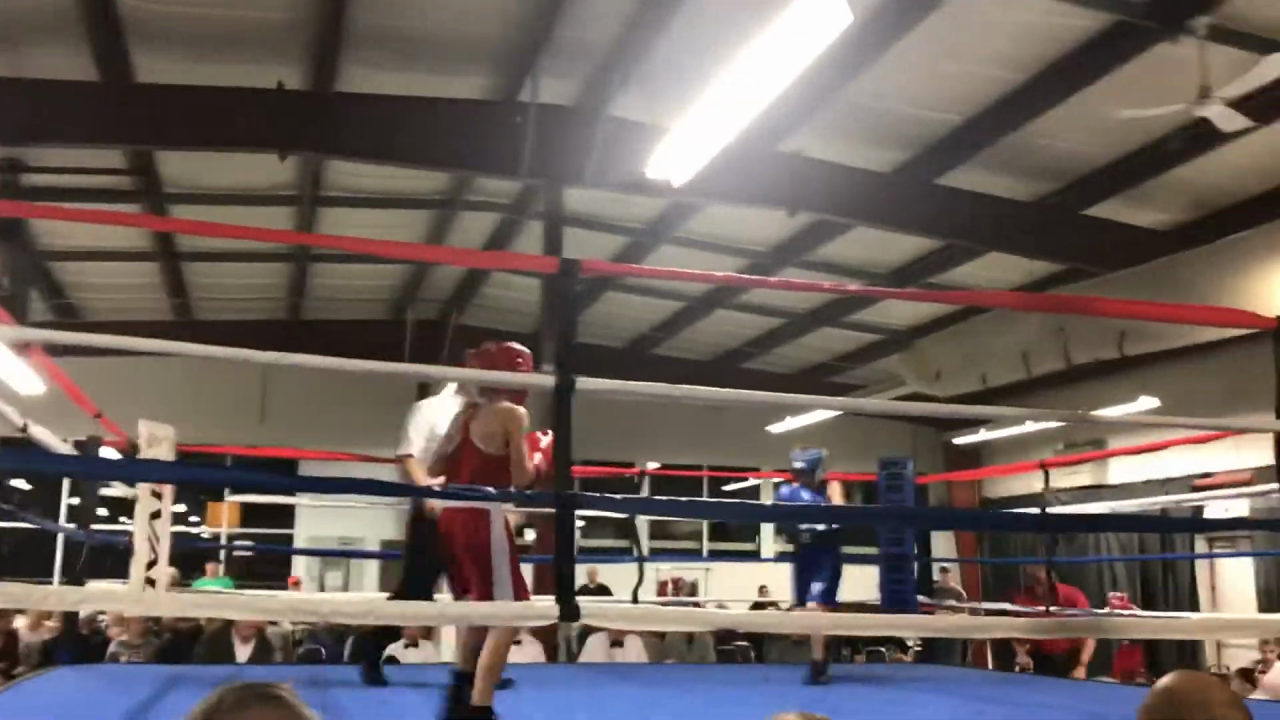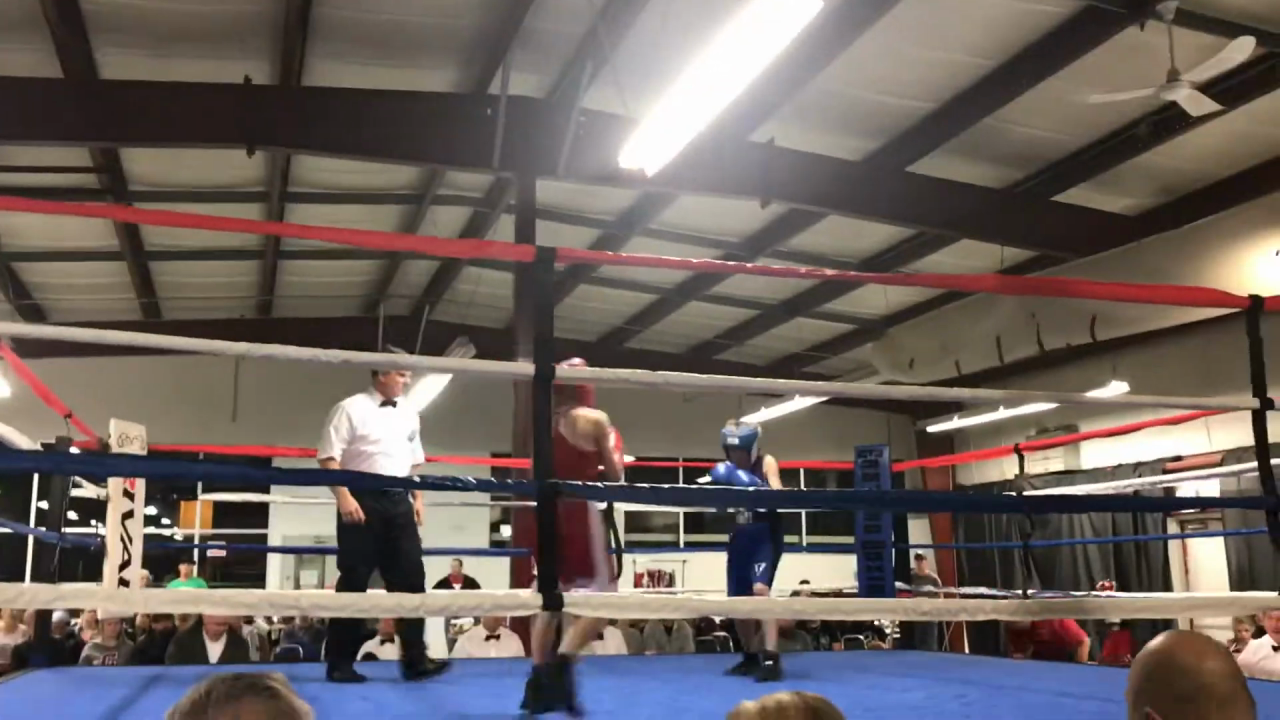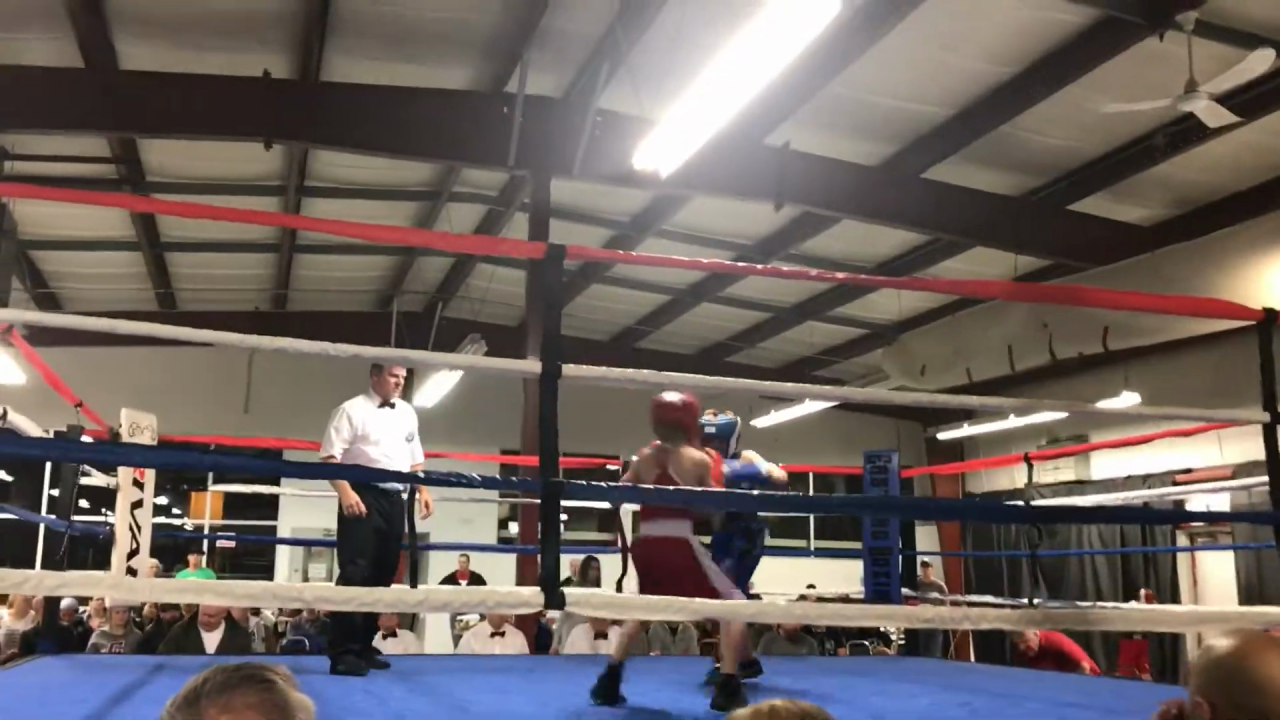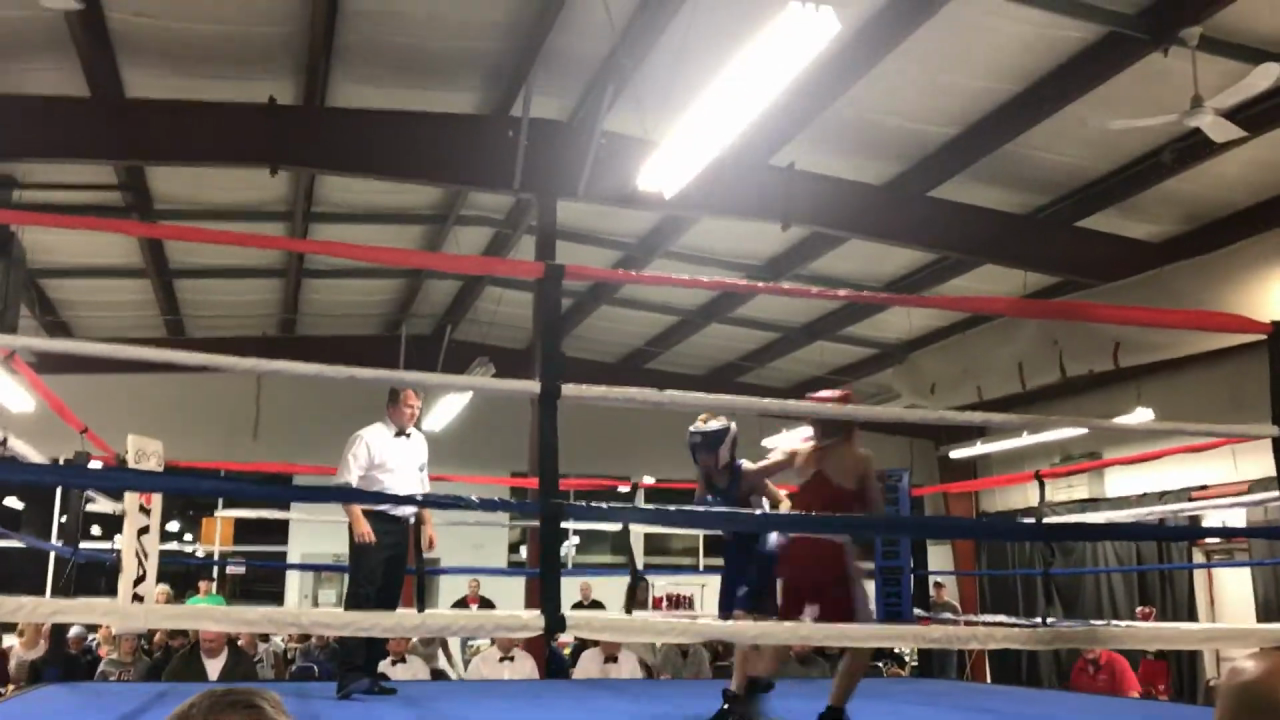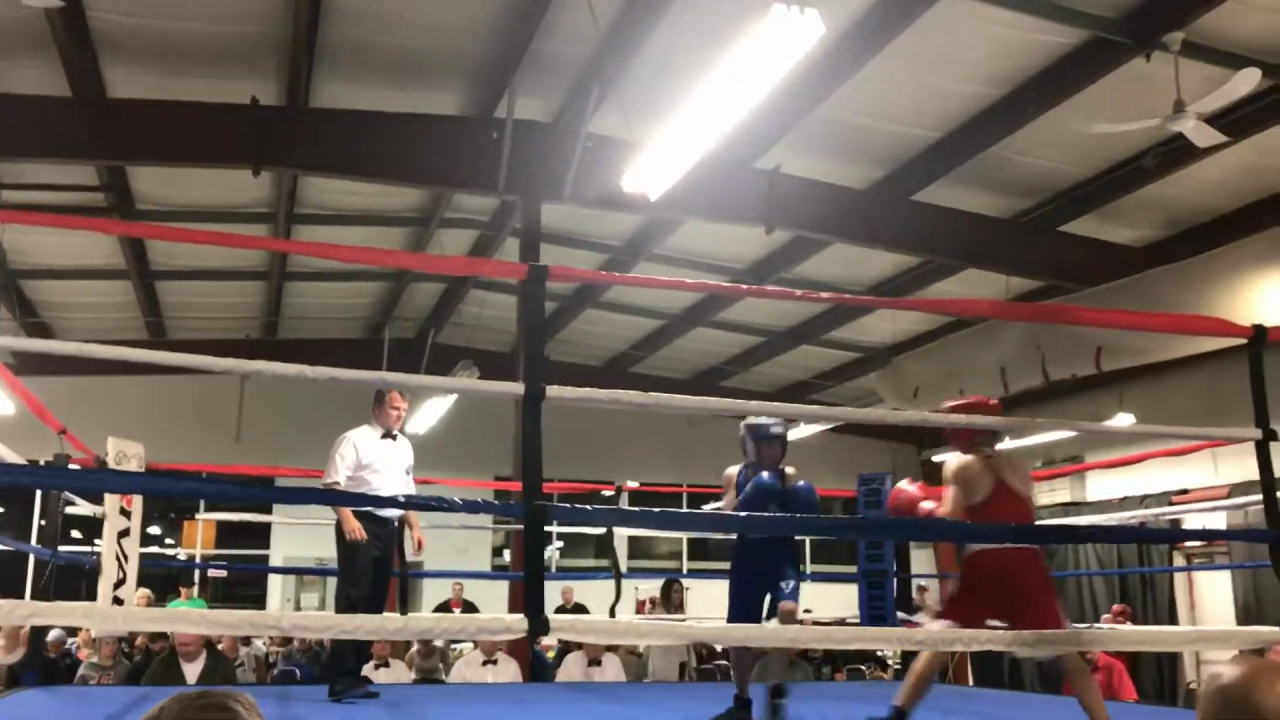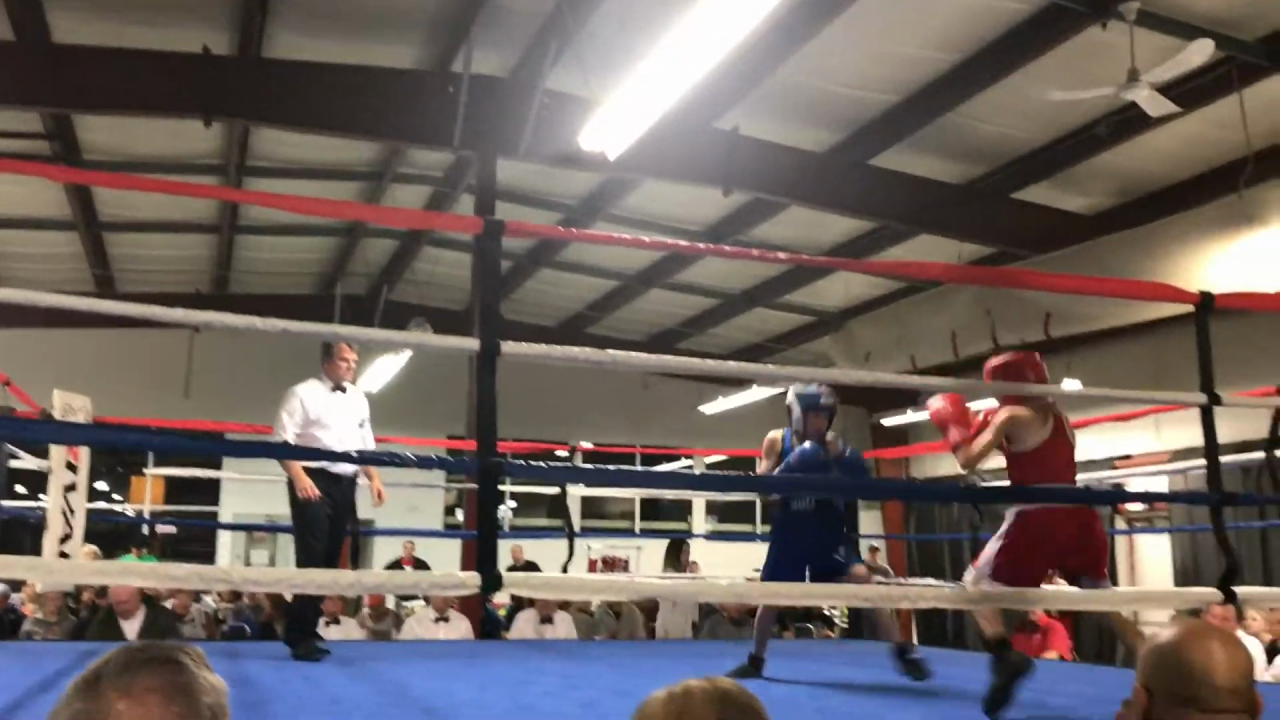
dt=0.4s
person 1, frame 1
left shoulder: (465, 414)
right shoulder: (512, 415)
left elbow: (433, 467)
right elbow: (521, 478)
right wrist: (542, 456)
left hip: (453, 515)
right hip: (483, 516)
left ankle: (461, 689)
person 1, frame 2
right shoulder: (597, 420)
right elbow: (615, 475)
right wrist: (613, 454)
right hip: (580, 511)
left ankle: (538, 679)
right ankle: (560, 663)
person 1, frame 3
left shoulder: (647, 456)
right shoulder: (699, 459)
right wrist: (711, 471)
left hip: (646, 544)
right hip: (679, 544)
left ankle: (609, 680)
right ankle: (728, 686)
person 1, frame 4
left shoulder: (802, 453)
right shoulder: (860, 459)
right elbow: (877, 510)
left hip: (797, 546)
right hip: (834, 550)
left knee: (790, 626)
left ankle: (755, 689)
person 1, frame 5
left shoulder: (961, 466)
right shoulder: (1017, 469)
left elbow: (950, 518)
left wrist: (921, 506)
left hip: (984, 560)
right hip: (1026, 558)
right knee: (1064, 650)
person 1, frame 6
left shoulder: (1012, 417)
right shoulder: (1057, 417)
left elbow: (969, 459)
left wrist: (952, 428)
left hip: (1035, 518)
right hip: (1078, 517)
left knee: (977, 587)
left ankle: (1006, 659)
person 2, frame 1
right shoulder: (430, 410)
right elbow: (407, 456)
right wrist: (427, 495)
right hip: (431, 510)
right knee: (417, 585)
right ankle: (369, 654)
person 2, frame 2
left shoulder: (408, 412)
right shoulder: (351, 409)
right elbow: (329, 457)
left wrist: (417, 497)
right wrist: (344, 498)
left hip: (397, 502)
right hip: (364, 502)
left knee: (410, 576)
right knee: (354, 580)
left ankle: (415, 658)
right ankle: (340, 663)
person 2, frame 3
left shoulder: (407, 413)
right shoulder: (352, 410)
left elbow: (414, 459)
right elbow: (330, 455)
left wrist: (423, 490)
right wrist: (345, 492)
left hip: (394, 500)
right hip: (362, 498)
left knee: (381, 577)
right knee: (353, 573)
left ankle: (362, 647)
right ankle: (343, 654)
person 2, frame 4
left shoulder: (419, 442)
right shoulder: (368, 438)
right elbow: (345, 483)
left wrist: (427, 524)
right wrist: (357, 520)
left hip: (401, 527)
right hip: (372, 524)
left knee: (386, 601)
right knee: (362, 595)
left ankle: (368, 673)
right ankle: (350, 674)
person 2, frame 5
left shoulder: (405, 446)
right shoulder: (355, 439)
right elbow: (333, 483)
left wrist: (414, 527)
right wrist: (347, 519)
left hip: (388, 529)
right hip: (359, 526)
left knee: (374, 604)
right knee: (352, 599)
left ankle: (351, 676)
right ankle: (342, 678)
person 2, frame 6
left shoulder: (358, 399)
right shoulder: (303, 393)
left elbow: (364, 446)
right elbow: (283, 440)
left wrist: (373, 478)
right wrist: (299, 477)
left hip: (344, 485)
right hip: (313, 483)
left knee: (329, 562)
right knee: (313, 559)
left ankle: (300, 631)
right ankle: (303, 638)
person 3, frame 1
left shoulder: (831, 487)
right shoulder: (795, 491)
right elbow: (789, 531)
left wrist: (818, 506)
left hip: (825, 555)
right hip: (803, 556)
left knee: (814, 608)
right knee: (802, 610)
left ankle: (819, 663)
right ankle: (821, 653)
person 3, frame 2
left shoulder: (767, 463)
right shoulder: (729, 470)
left wrist: (758, 488)
left hip: (766, 534)
right hip: (740, 536)
left knee: (760, 590)
right knee: (739, 599)
left ankle: (771, 658)
right ankle: (752, 656)
person 3, frame 3
left shoulder: (745, 457)
left elbow: (780, 478)
left wrist: (761, 474)
left hip: (745, 534)
right hip: (723, 534)
left ankle: (742, 659)
right ankle: (749, 661)
person 3, frame 4
left shoulder: (748, 473)
right shoulder: (705, 477)
left elbow: (783, 501)
right wrist: (705, 509)
left hip: (756, 549)
right hip: (734, 549)
left knee: (742, 618)
right knee: (729, 618)
right ankle: (752, 677)
person 3, frame 5
left shoulder: (788, 476)
right shoulder: (734, 476)
left elbow: (799, 517)
left wrist: (801, 505)
right wrist: (748, 500)
left hip: (782, 556)
right hip: (746, 558)
left knee: (787, 611)
person 3, frame 6
left shoulder: (830, 442)
right shoulder: (776, 440)
left wrist: (850, 472)
right wrist: (787, 470)
left hip: (826, 525)
right hip: (789, 527)
left knee: (860, 577)
left ankle: (902, 650)
right ankle: (755, 660)
